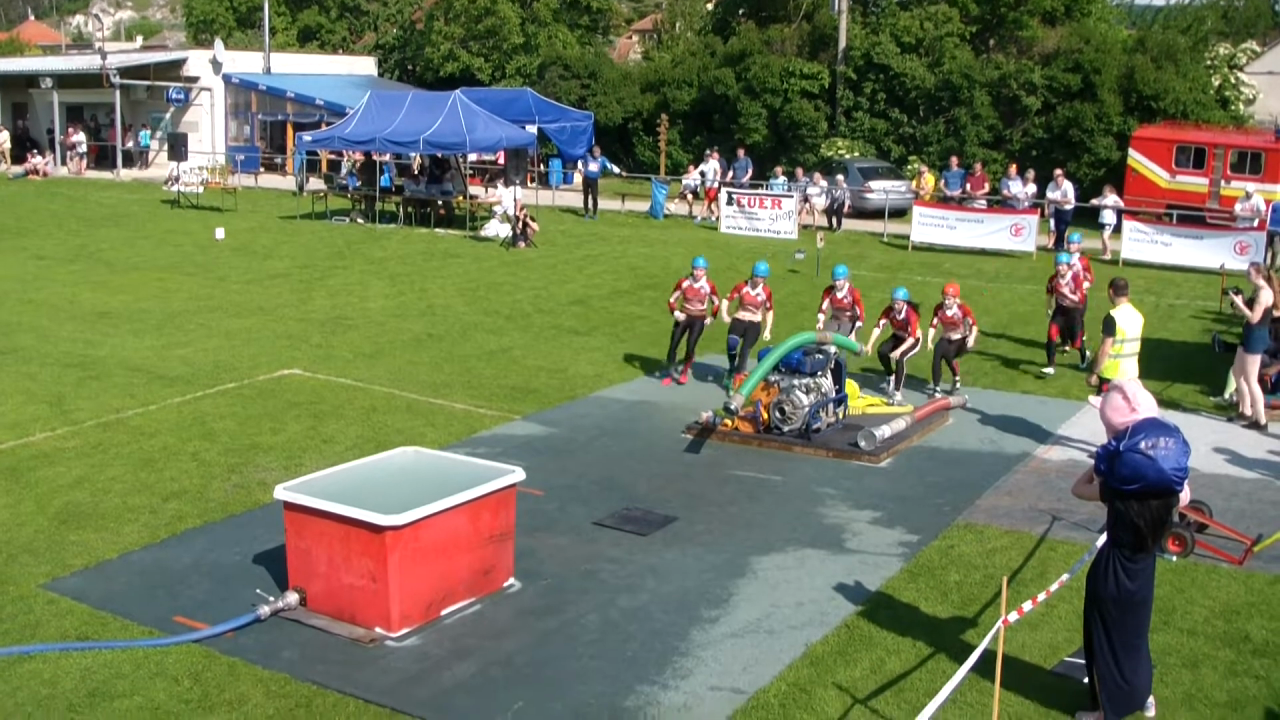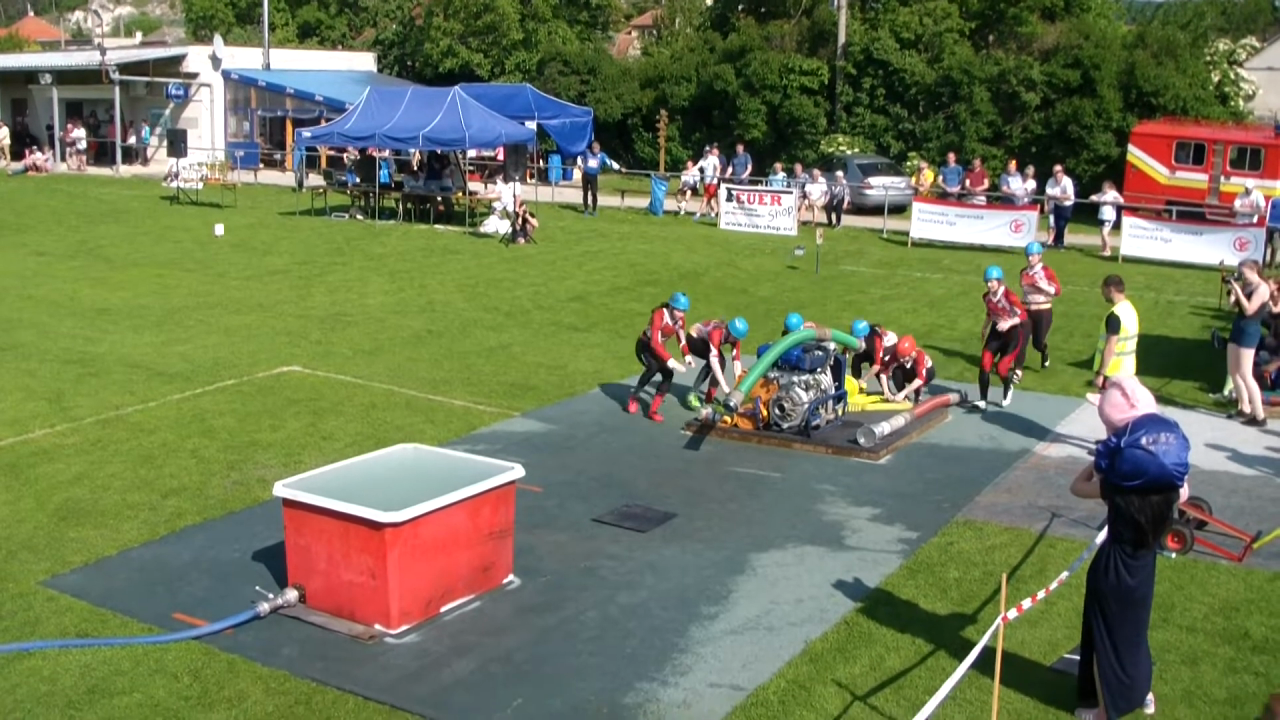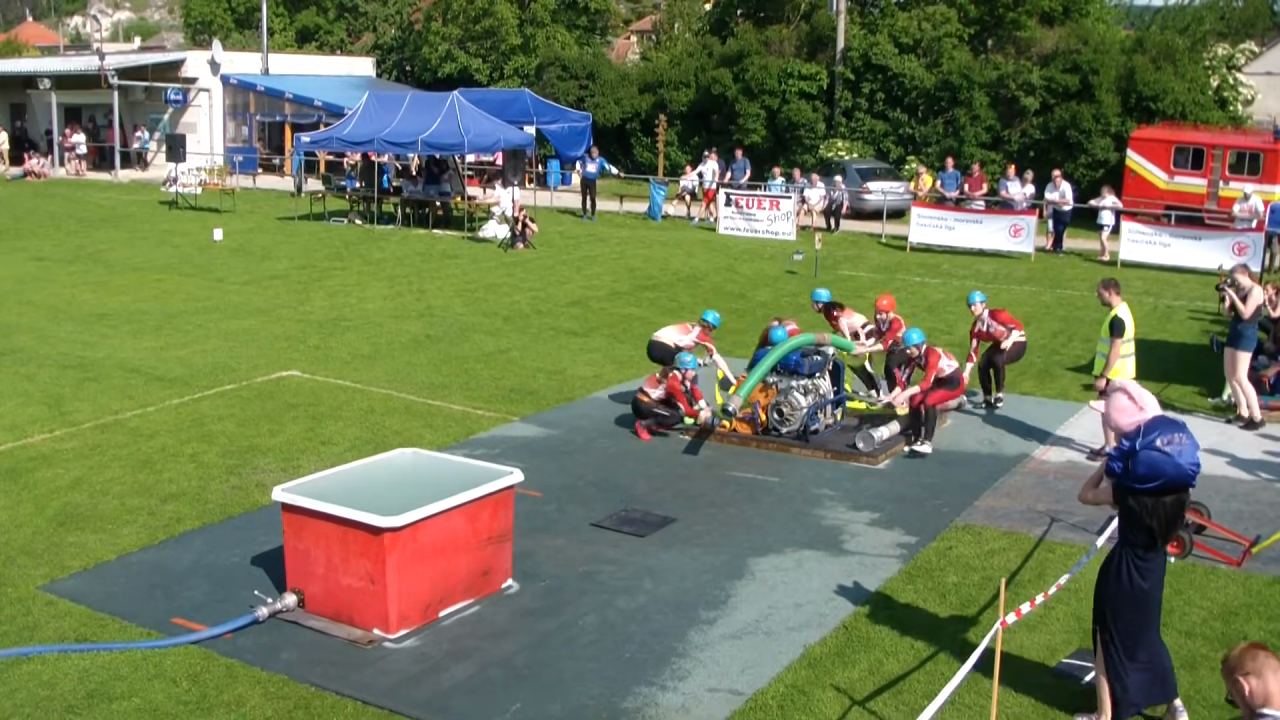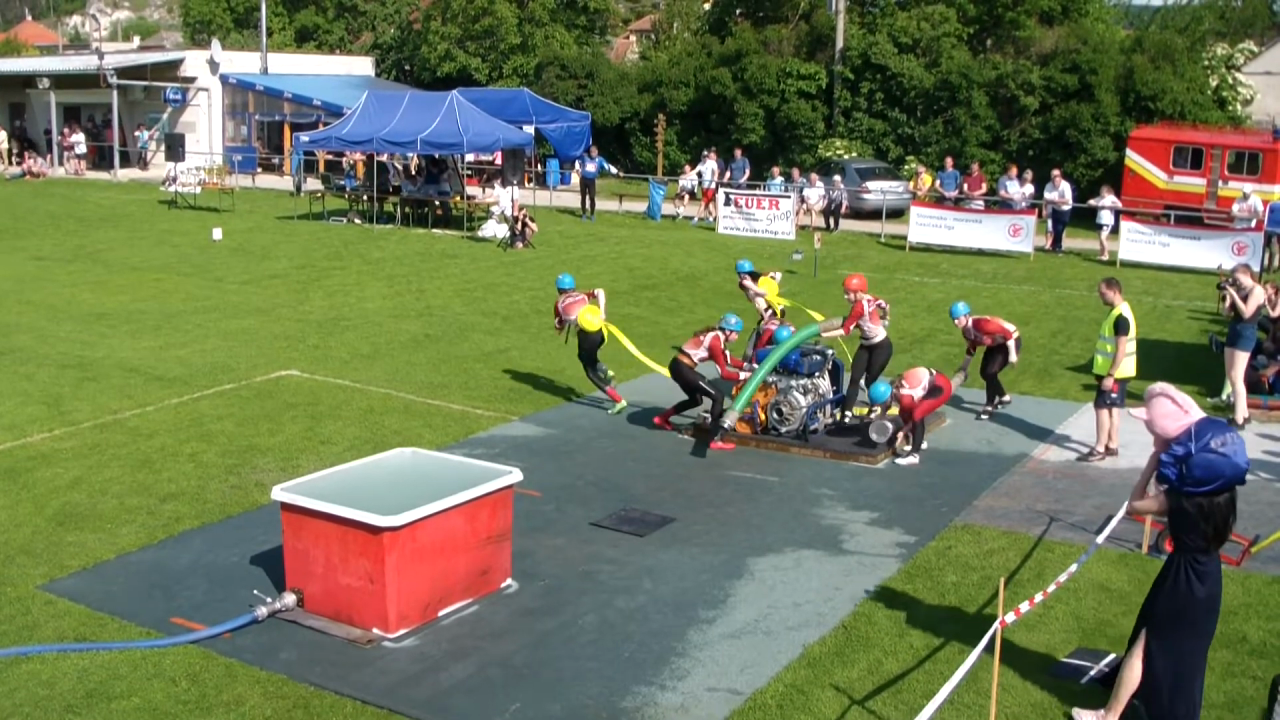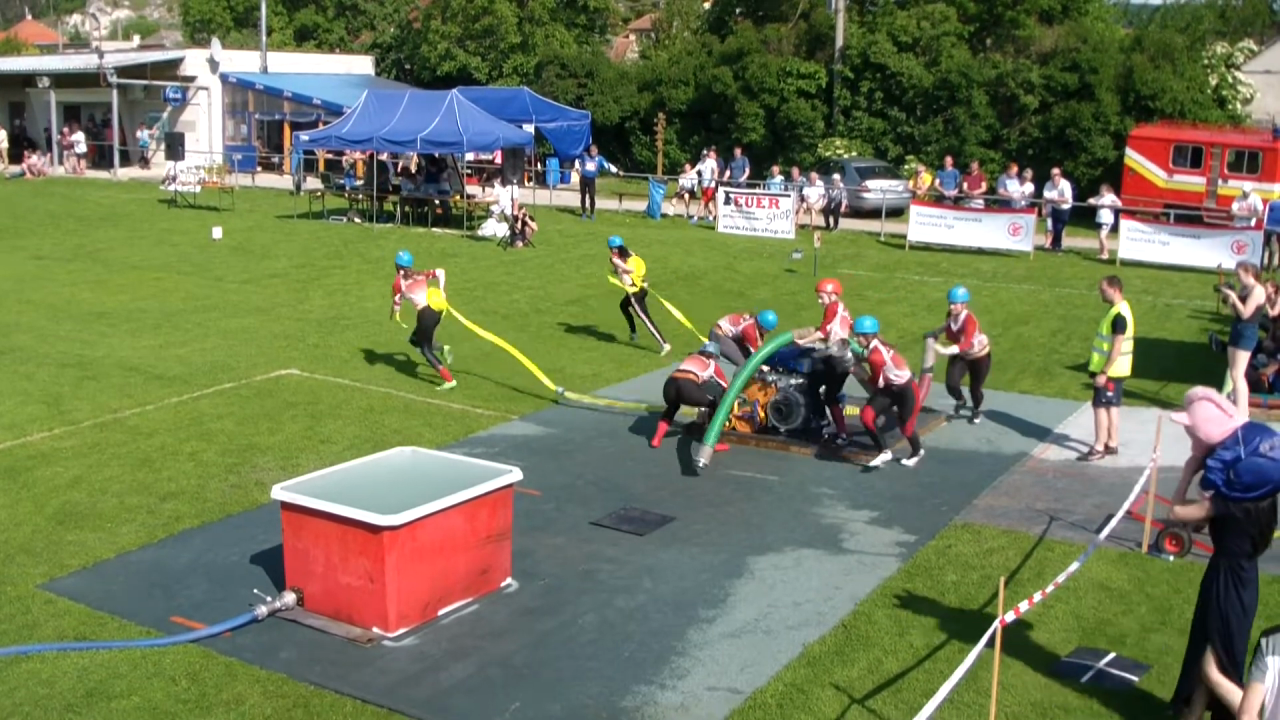
dt=0.5s
person 1, frame 1
left shoulder: (1117, 489)
right shoulder: (1170, 486)
left elbow: (1079, 487)
right elbow: (1183, 496)
left wrist: (1105, 461)
left hip: (1113, 570)
right hip: (1143, 565)
left knee: (1107, 638)
right knee: (1134, 631)
person 1, frame 2
left shoulder: (1117, 484)
right shoulder: (1169, 482)
left elbow: (1077, 486)
right elbow: (1182, 494)
left wrist: (1105, 457)
left hip: (1113, 566)
right hip: (1144, 563)
left knee: (1105, 636)
right knee: (1133, 629)
right ankle: (1141, 692)
person 1, frame 3
left shoulder: (1128, 488)
right shoulder: (1176, 482)
left elbow: (1085, 494)
left wrist: (1111, 458)
left hip: (1124, 568)
right hip: (1153, 565)
left knee: (1111, 642)
right knee: (1144, 634)
person 1, frame 4
left shoulder: (1184, 494)
right shoulder: (1219, 482)
left elbow: (1134, 506)
left wrist: (1150, 467)
left hip: (1183, 577)
right hip: (1207, 575)
left knee: (1139, 647)
right knee: (1185, 654)
person 1, frame 5
left shoulder: (1229, 498)
right shoulder: (1251, 484)
left elbow: (1176, 512)
left wrist: (1189, 470)
right wrist: (1199, 469)
left hip: (1227, 580)
right hip: (1237, 576)
left knee: (1212, 667)
right knee: (1209, 661)
